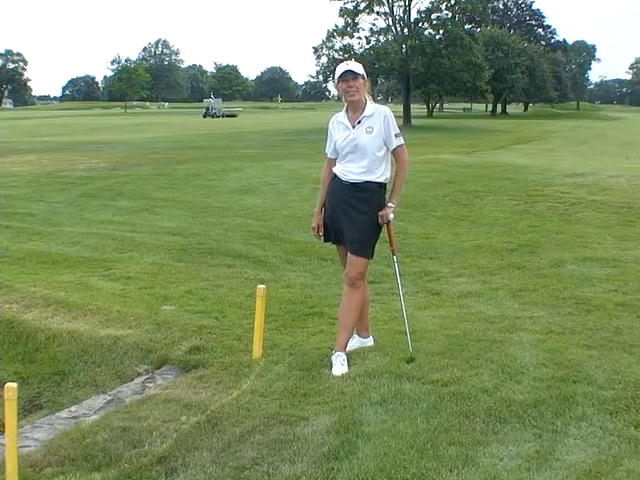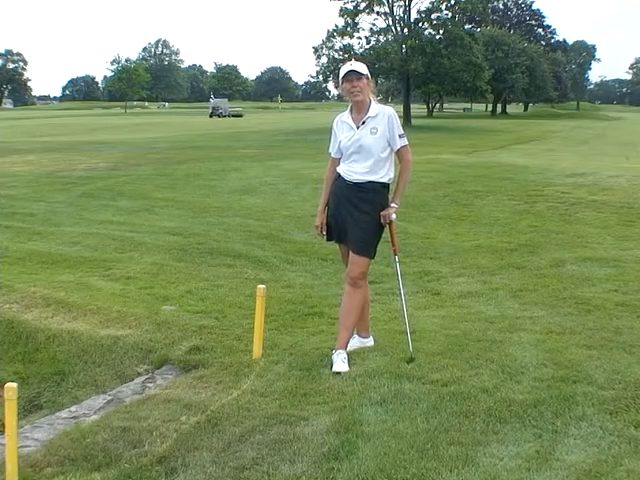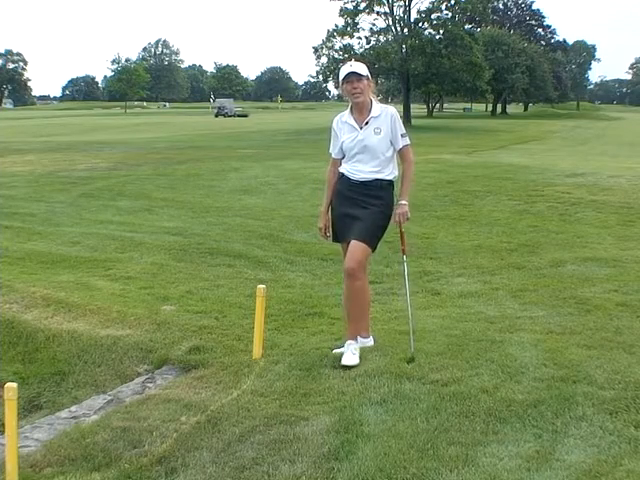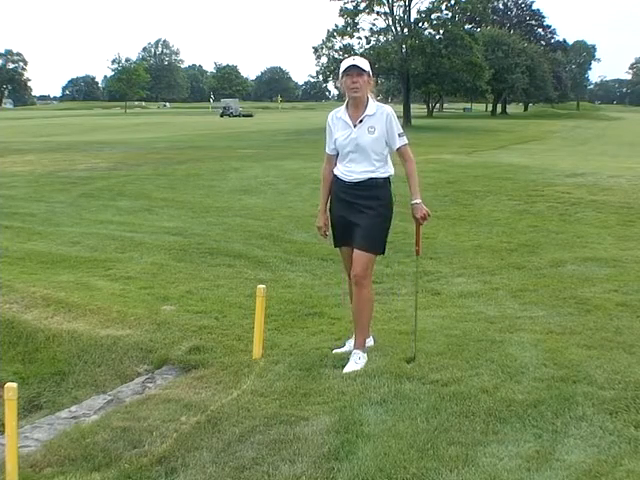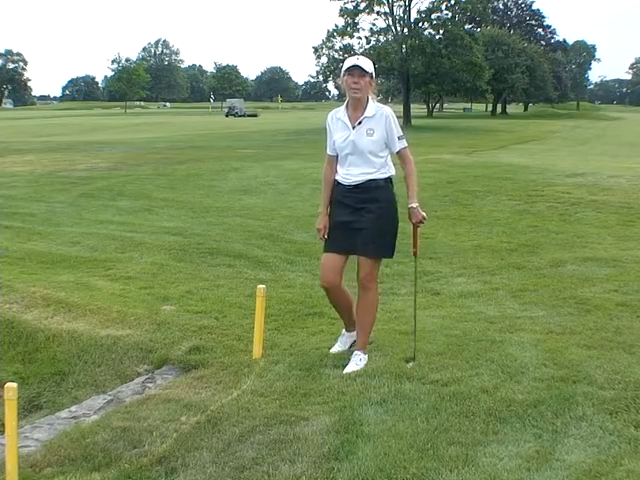
dt=0.4s
person 1, frame 1
left shoulder: (382, 114)
right shoulder: (335, 122)
left elbow: (402, 159)
left wrist: (392, 203)
right wrist: (319, 208)
left hip: (369, 198)
right hip: (339, 196)
left knee: (354, 276)
right knee: (353, 272)
left ankle: (339, 351)
right ankle: (363, 335)
person 1, frame 2
left shoulder: (387, 115)
right shoulder: (340, 121)
left elbow: (406, 160)
left wrist: (394, 204)
right wrist: (322, 208)
left hip: (372, 198)
right hip: (342, 195)
left knee: (355, 276)
right knee: (354, 272)
left ankle: (340, 350)
right ankle: (363, 335)
person 1, frame 3
left shoulder: (389, 115)
right shoulder: (339, 122)
left elbow: (408, 159)
right elbow: (334, 167)
left wrist: (403, 201)
right wrist: (324, 210)
left hip: (377, 196)
right hip: (345, 195)
left knee: (353, 267)
right knee: (355, 269)
left ankle: (353, 339)
right ankle: (363, 334)
person 1, frame 4
left shoulder: (384, 114)
right shoulder: (334, 118)
left elbow: (406, 157)
right elbow: (329, 165)
left wrist: (416, 199)
right wrist: (322, 208)
left hip: (374, 196)
right hip: (342, 197)
left knee: (361, 275)
right knee: (352, 274)
left ankle: (359, 349)
right ankle: (363, 334)
person 1, frame 5
left shoulder: (384, 115)
right shoulder: (334, 118)
left elbow: (406, 160)
right elbow: (330, 167)
left wrist: (413, 203)
right wrist: (323, 211)
left hip: (377, 199)
right hip: (343, 200)
left knee: (366, 280)
right knee: (328, 280)
left ankle: (361, 350)
right ankle: (352, 328)
